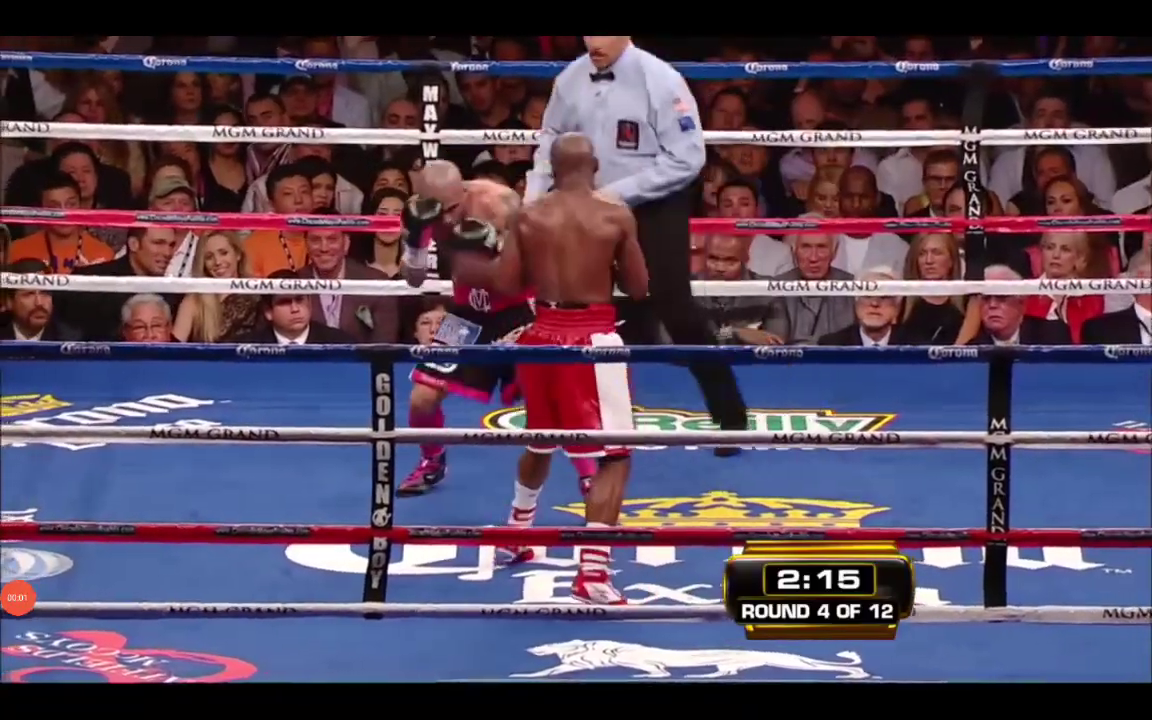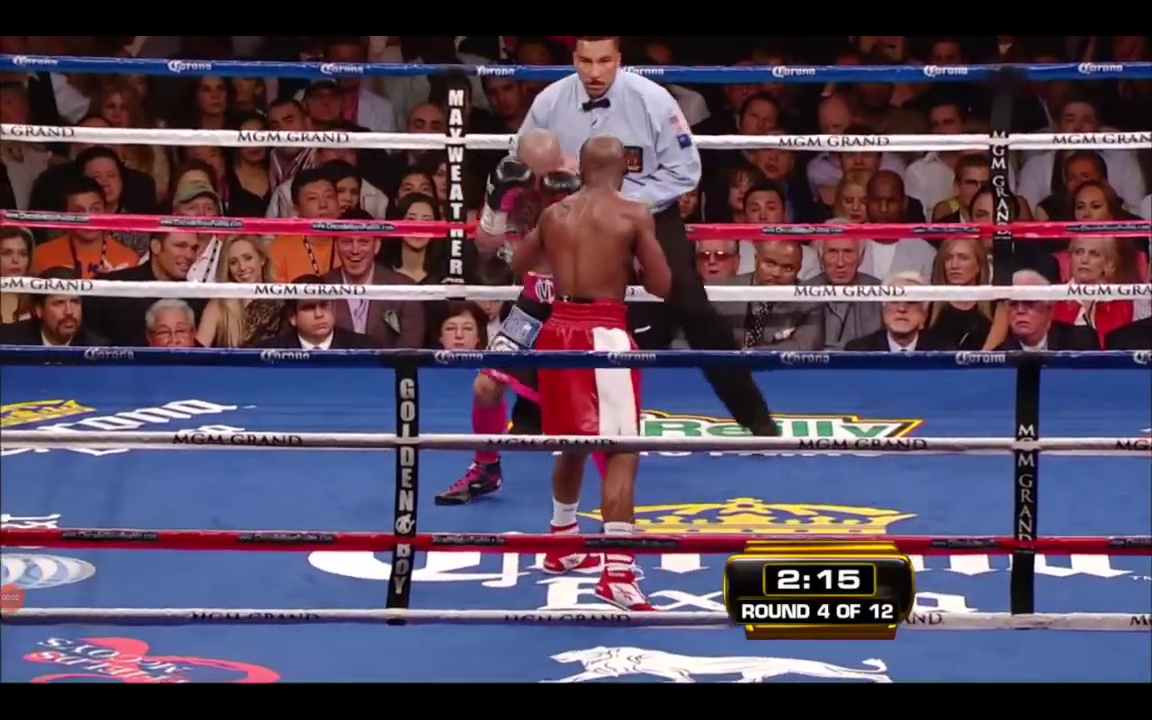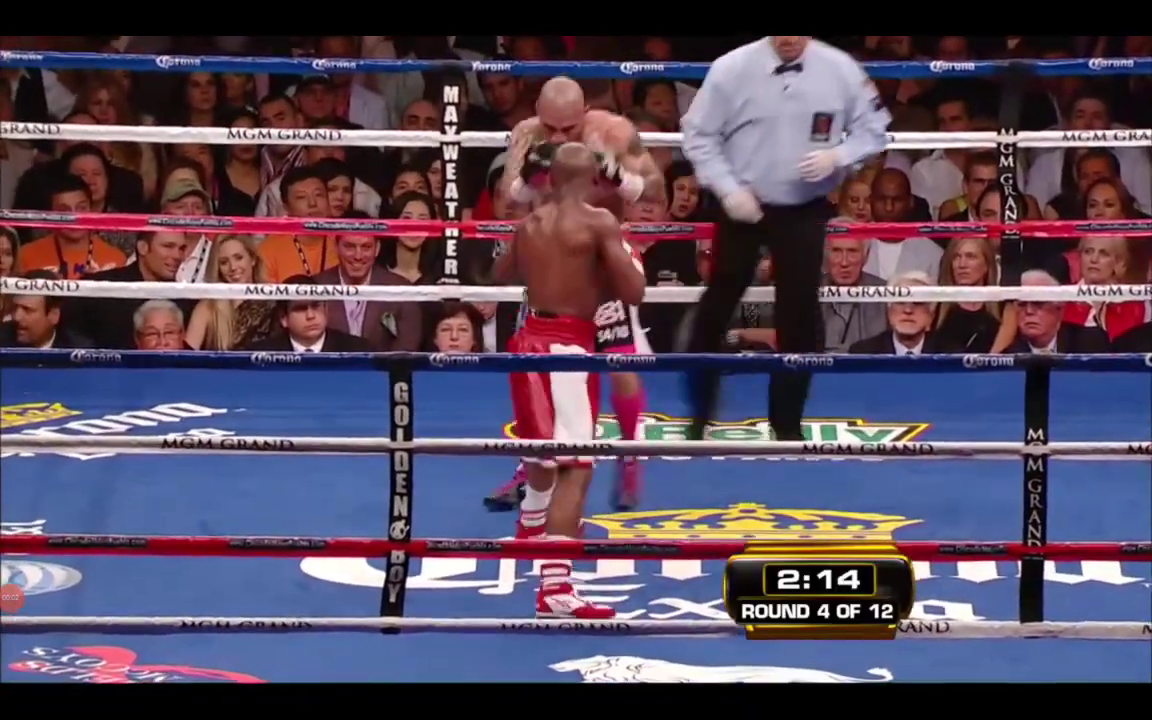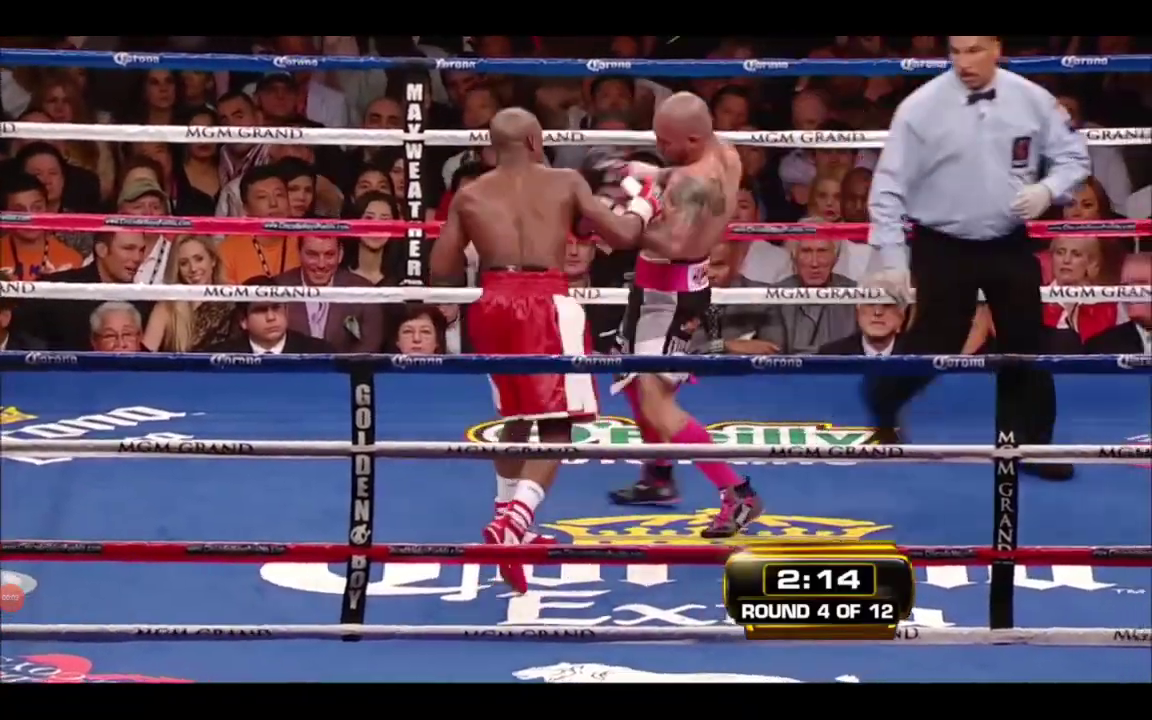
dt=0.5s
person 1, frame 1
left shoulder: (527, 216)
right shoulder: (616, 215)
left elbow: (508, 284)
right elbow: (639, 287)
left hip: (543, 334)
right hip: (592, 338)
left knee: (540, 437)
right knee: (612, 457)
left ankle: (519, 529)
right ankle: (592, 573)
person 1, frame 2
left shoulder: (554, 214)
right shoulder: (634, 213)
left elbow: (520, 262)
right elbow: (660, 285)
left hip: (557, 329)
right hip: (603, 333)
left knee: (572, 444)
right knee: (622, 453)
left ankle: (562, 545)
right ankle: (617, 573)
person 1, frame 3
left shoulder: (532, 221)
right shoulder: (599, 222)
left elbow: (502, 273)
right elbow: (629, 287)
right wrist: (623, 280)
left hip: (531, 341)
right hip: (561, 348)
left knee: (554, 448)
right knee: (577, 468)
left ankle: (531, 529)
right ankle: (556, 588)
person 1, frame 4
left shoulder: (469, 196)
right shoulder: (565, 182)
left elbow: (440, 270)
right elbow: (622, 234)
right wrist: (646, 201)
left hip: (495, 304)
right hip: (549, 302)
left knee: (516, 420)
right knee: (556, 427)
left ankle: (511, 517)
right ankle: (514, 519)
person 2, frame 1
left shoulder: (659, 80)
right shoulder: (570, 80)
left elbow: (687, 157)
right elbow: (553, 142)
left wrist: (625, 191)
right wrist: (534, 189)
left hip: (659, 209)
left knee: (677, 313)
left ankle: (730, 417)
person 2, frame 2
left shoulder: (652, 101)
right shoulder: (549, 104)
left elbow: (684, 170)
left wrist: (628, 203)
left hip: (652, 223)
left knee: (695, 313)
left ankle: (754, 415)
person 2, frame 3
left shoulder: (840, 71)
right shoulder: (732, 70)
left elbow: (874, 127)
right elbow: (698, 134)
left wrist: (838, 155)
right wrist: (727, 189)
left hip: (806, 209)
right hip: (746, 205)
left knee: (799, 313)
right knee: (718, 304)
left ankle: (787, 417)
right ankle: (701, 407)
person 2, frame 4
left shoulder: (1032, 98)
right shoulder: (922, 107)
left elbow: (1073, 156)
right elbow: (890, 185)
left wrist: (1048, 191)
right wrist: (891, 256)
left hip: (1009, 242)
right hip: (942, 245)
left knee: (1025, 345)
right knee: (936, 345)
left ankle: (1032, 445)
right ankle: (884, 397)
person 3, frame 1
left shoulder: (501, 202)
right shoulder: (422, 209)
right elbow: (413, 277)
right wrist: (414, 238)
left hip: (513, 304)
right hip: (466, 305)
right knee: (422, 399)
left ankle: (590, 478)
right ankle: (432, 462)
person 3, frame 2
left shoulder: (582, 181)
right shoulder: (508, 184)
right elbow: (486, 248)
right wrist: (498, 199)
right hip: (536, 295)
right knee: (486, 387)
right ankle: (485, 470)
person 3, frame 3
left shoulder: (615, 132)
right shoulder: (526, 135)
left elbow: (656, 190)
right elbow: (514, 200)
left wrist: (615, 176)
right wrist: (531, 173)
left knee: (622, 369)
left ankle: (627, 459)
person 3, frame 4
left shoulder: (697, 181)
right shoulder: (724, 156)
left elbow: (674, 242)
left hip: (667, 292)
right hip: (677, 287)
left knee: (656, 405)
right knee: (639, 384)
left ankle: (737, 495)
right ankle: (658, 476)
